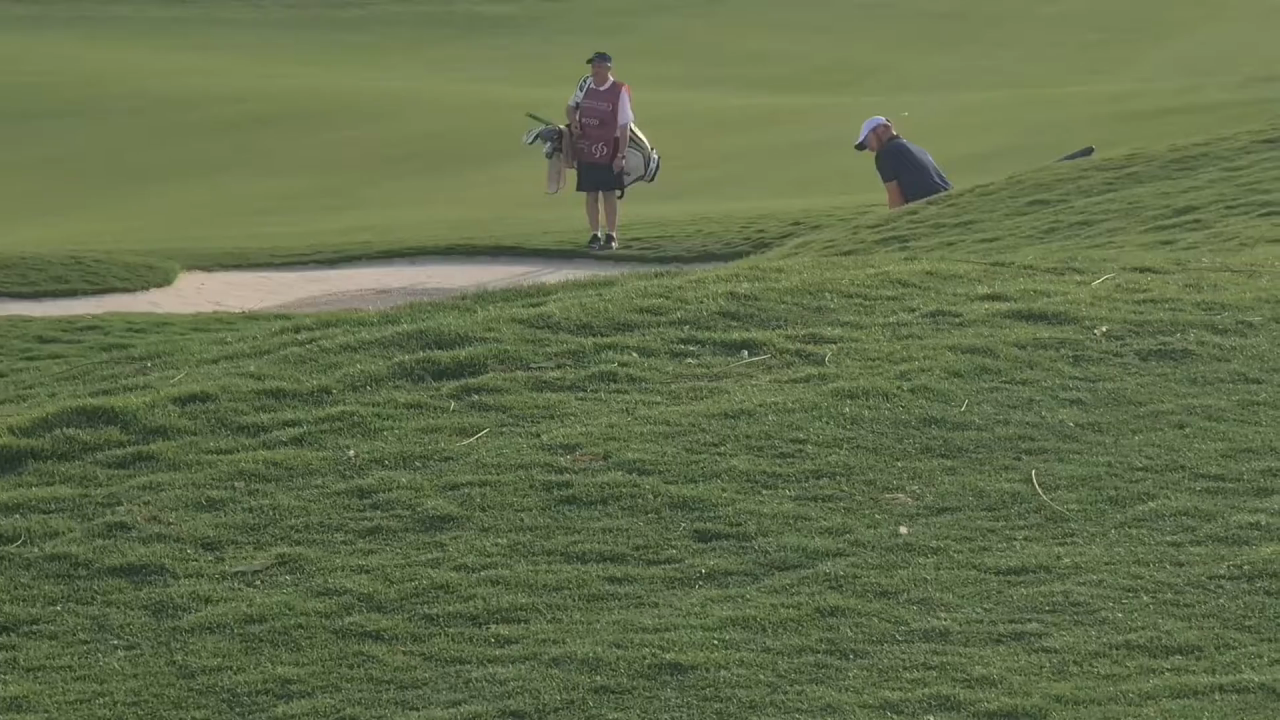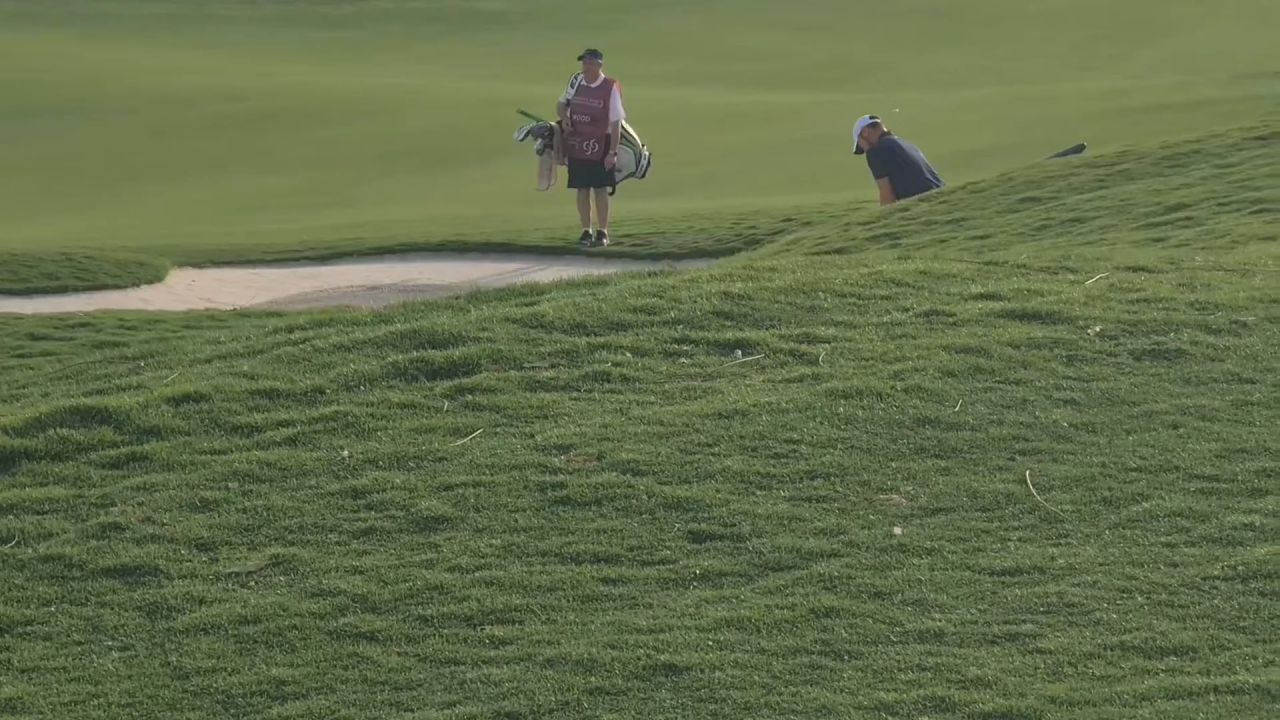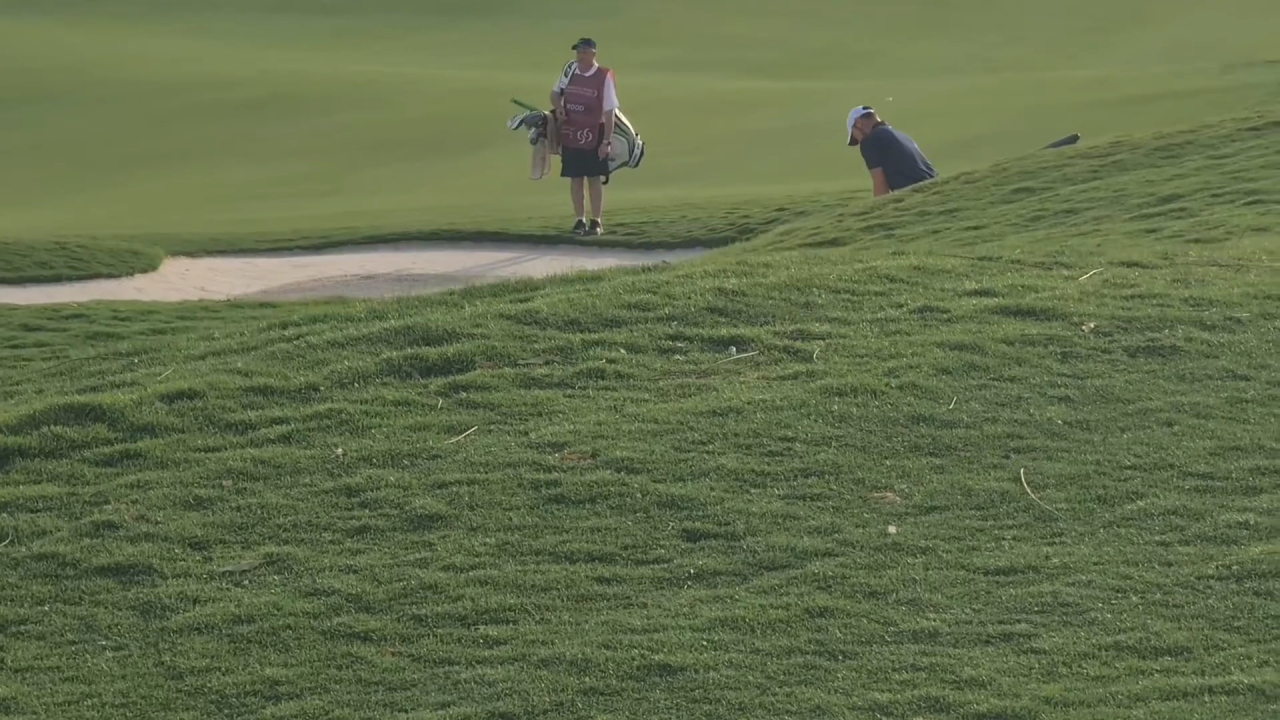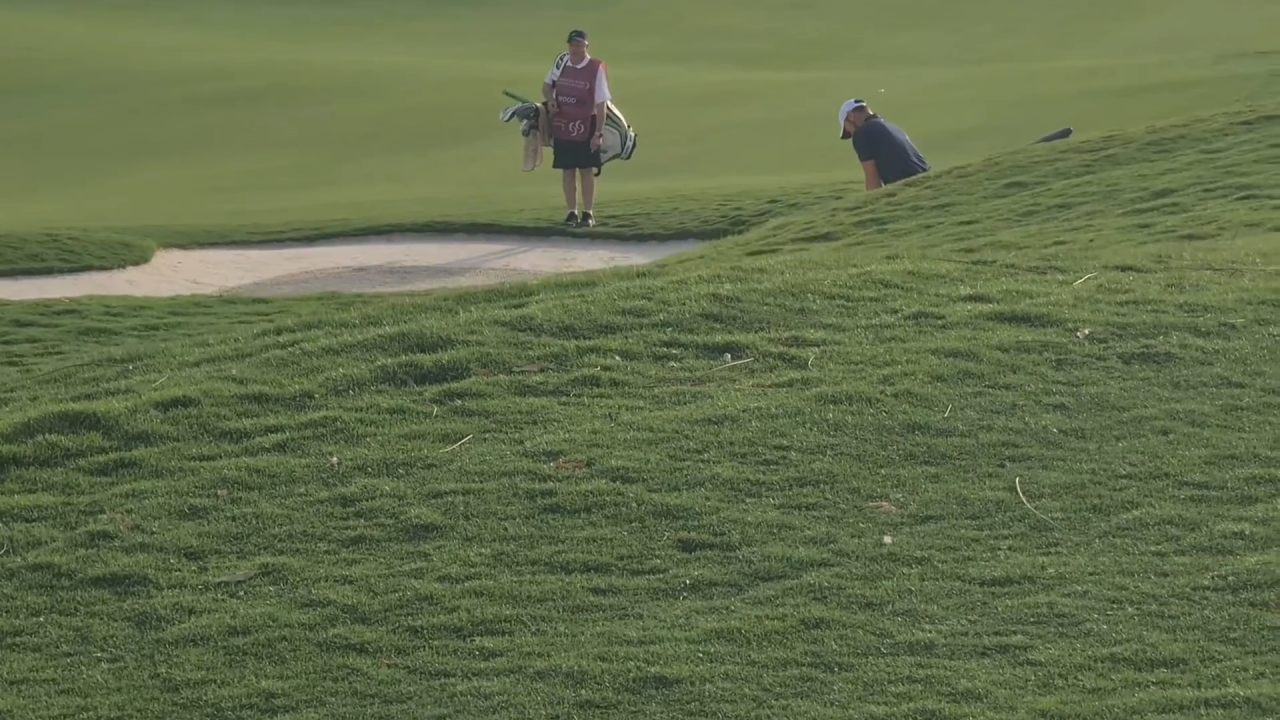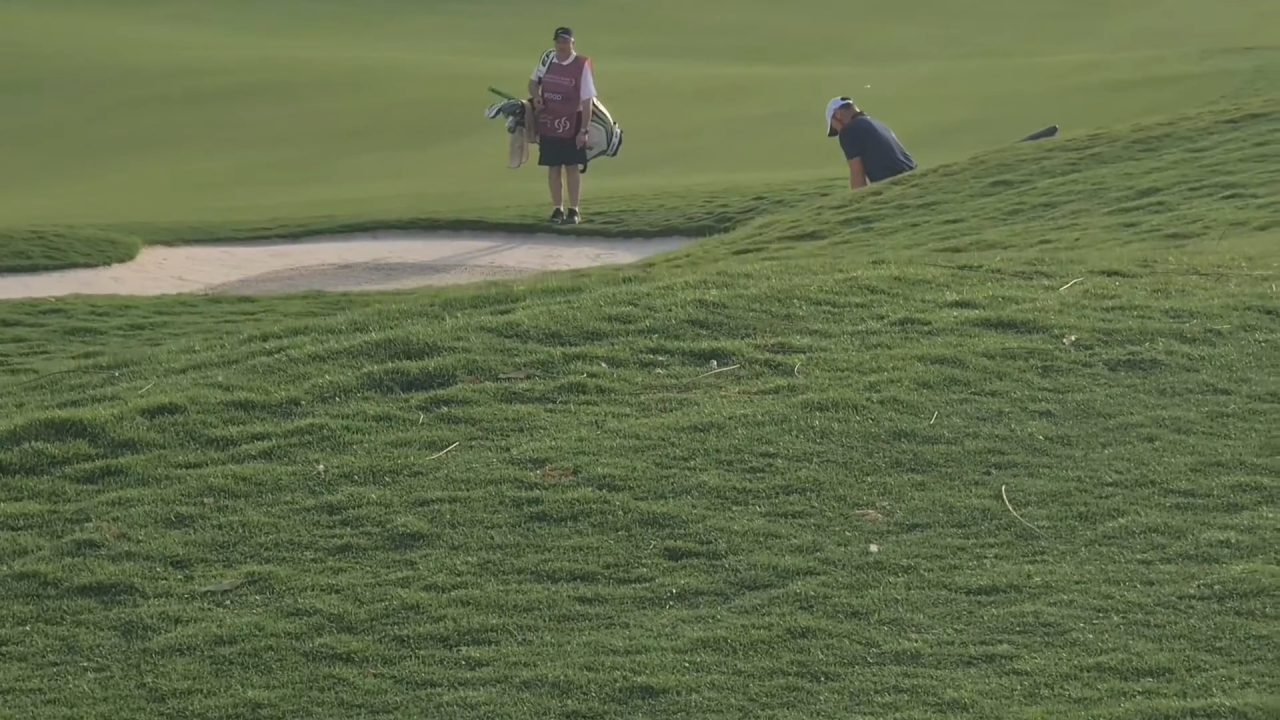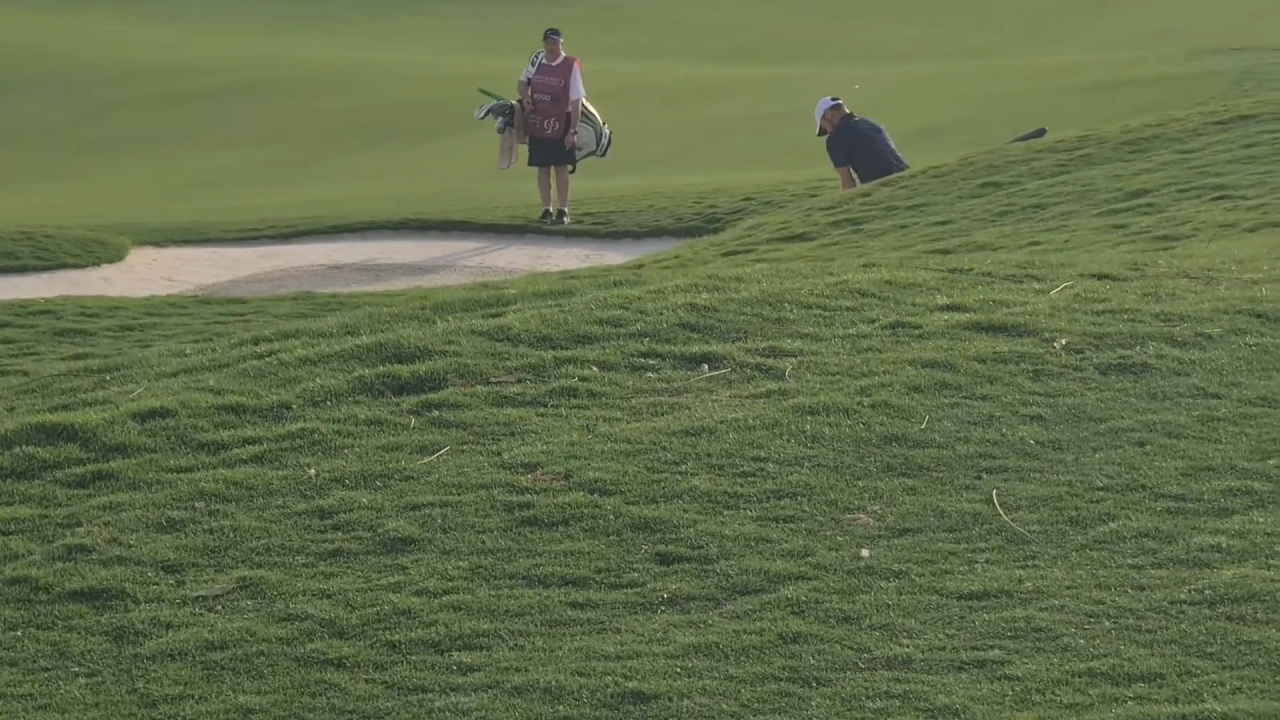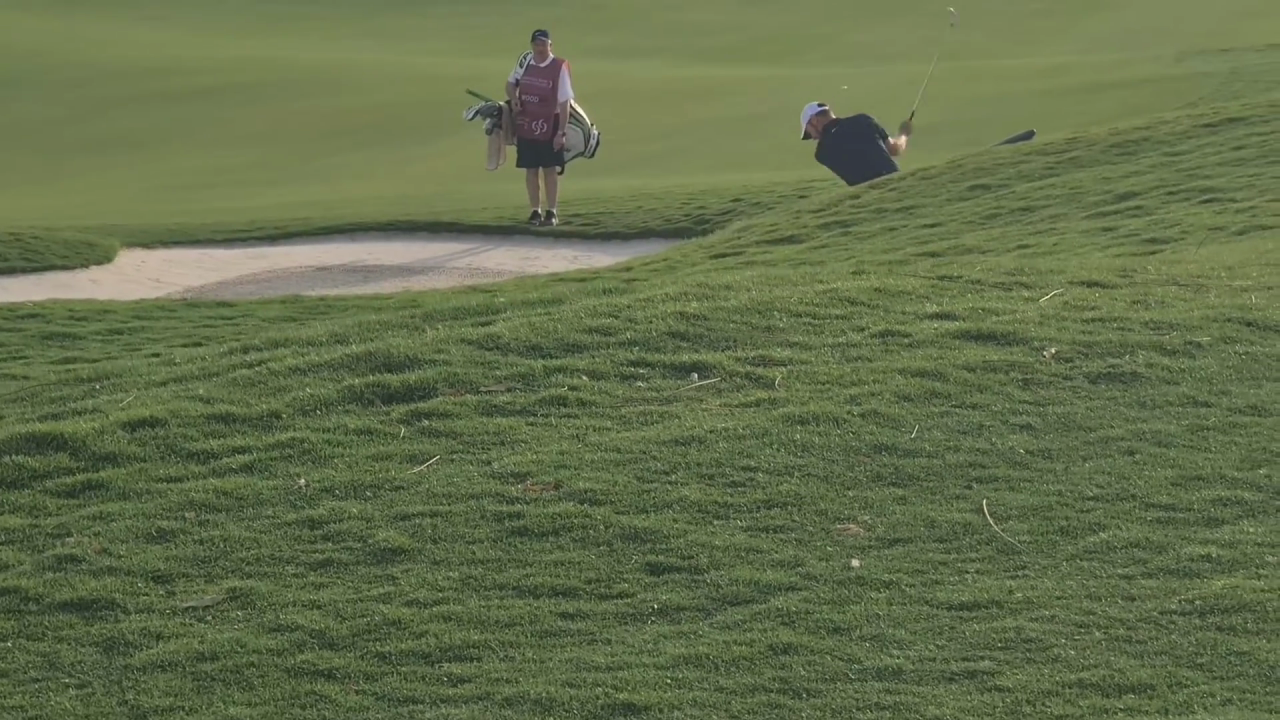
dt=0.3s
person 1, frame 1
left shoulder: (619, 90)
right shoulder: (585, 84)
left elbow: (624, 125)
right elbow: (571, 107)
left wrist: (621, 155)
right wrist: (573, 121)
left hip: (608, 149)
right hip: (585, 148)
left knee: (609, 193)
right knee: (591, 193)
left ankle: (611, 236)
right ankle: (595, 234)
person 1, frame 2
left shoulder: (611, 87)
right shoulder: (576, 80)
left elbow: (616, 122)
right elbow: (562, 103)
left wrist: (613, 152)
right wrist: (564, 117)
left hip: (599, 146)
right hip: (576, 145)
left knee: (600, 190)
right knee: (582, 190)
left ankle: (603, 232)
right ankle: (586, 231)
person 1, frame 3
left shoulder: (605, 76)
right shoulder: (570, 69)
left elbow: (609, 111)
right elbow: (556, 92)
left wrist: (606, 141)
right wrist: (558, 107)
left hip: (593, 135)
right hip: (570, 134)
left knee: (594, 179)
right knee: (575, 179)
left ankle: (596, 221)
right ankle: (580, 220)
person 1, frame 4
left shoulder: (596, 68)
right shoulder: (562, 62)
left elbow: (601, 103)
right elbow: (548, 84)
left wrist: (598, 133)
right wrist: (550, 99)
left hip: (585, 127)
right hip: (562, 126)
left knee: (586, 171)
right knee: (567, 171)
left ankle: (588, 213)
right ankle: (572, 212)
person 1, frame 5
left shoulder: (582, 65)
right shoulder: (547, 58)
left elbow: (587, 100)
right elbow: (533, 81)
left wrist: (584, 130)
right wrist: (536, 95)
left hip: (571, 124)
right hip: (547, 122)
left knee: (572, 168)
right knee: (553, 167)
left ankle: (574, 210)
right ankle: (558, 209)
person 1, frame 6
left shoulder: (571, 65)
right shoulder: (536, 59)
left elbow: (576, 100)
right elbow: (523, 82)
left wrist: (573, 131)
right wrist: (525, 96)
left hip: (560, 124)
right hip: (537, 123)
left knee: (561, 168)
right knee: (542, 168)
left ankle: (563, 211)
right ankle: (546, 209)
person 1, frame 7
left shoulder: (559, 66)
right shoulder: (525, 60)
left elbow: (564, 102)
right elbow: (511, 83)
left wrist: (561, 132)
right wrist: (513, 97)
left hip: (548, 125)
right hip: (525, 124)
left knee: (549, 169)
right knee: (531, 170)
left ankle: (552, 212)
right ankle: (535, 211)
